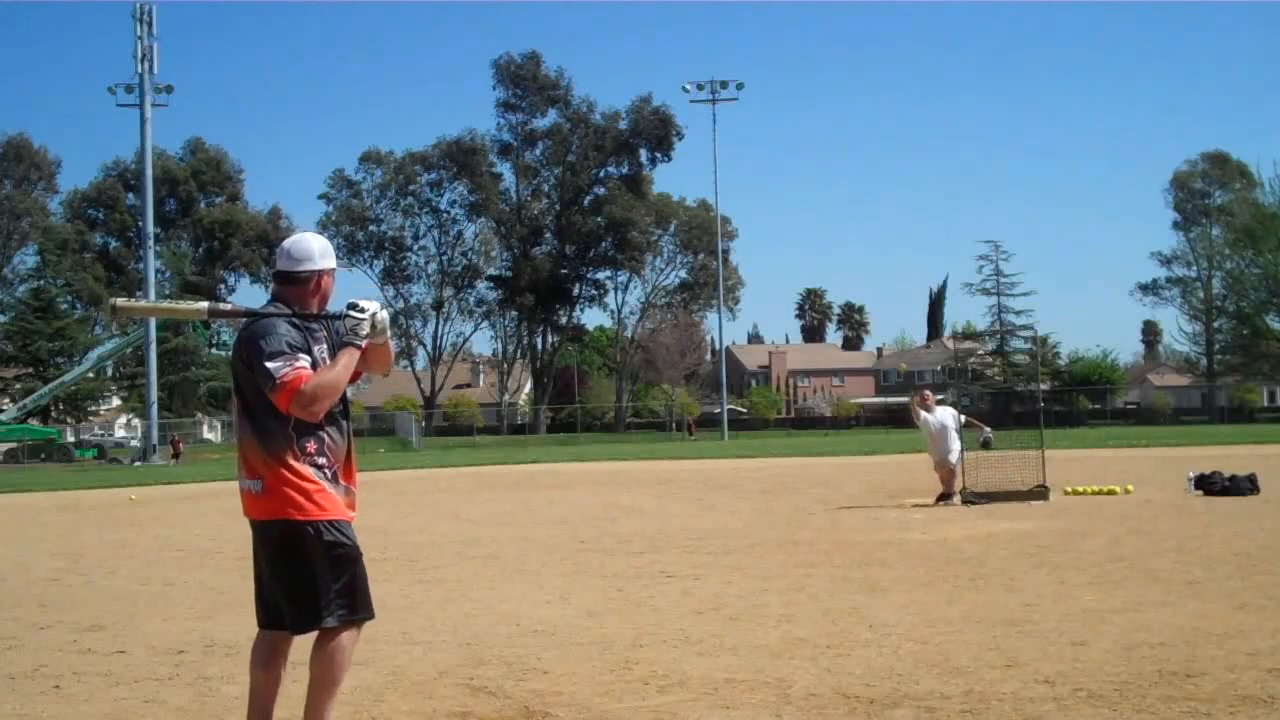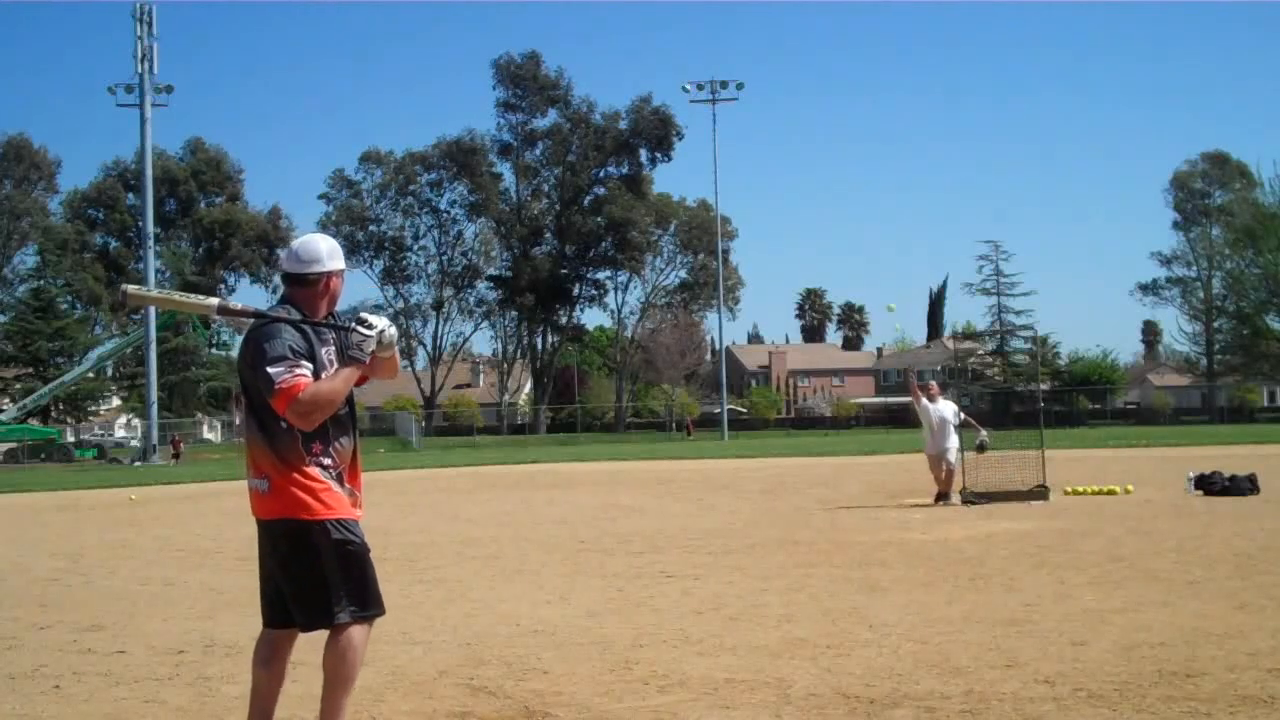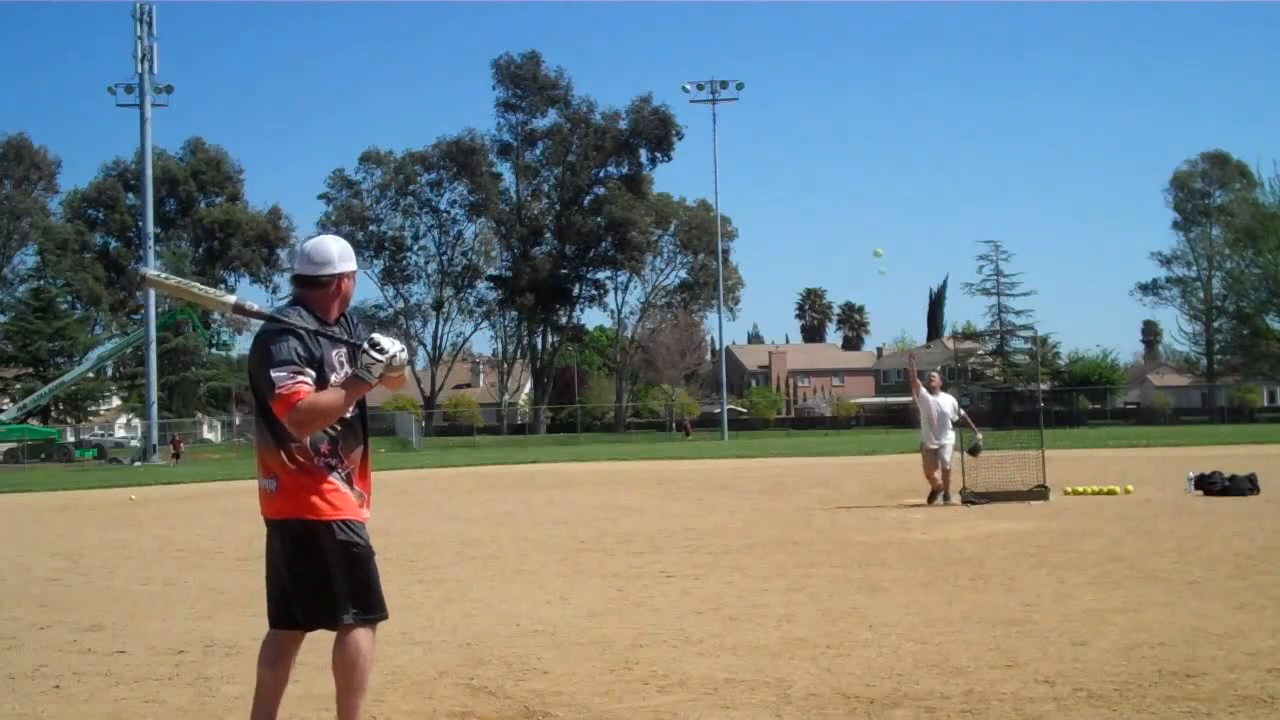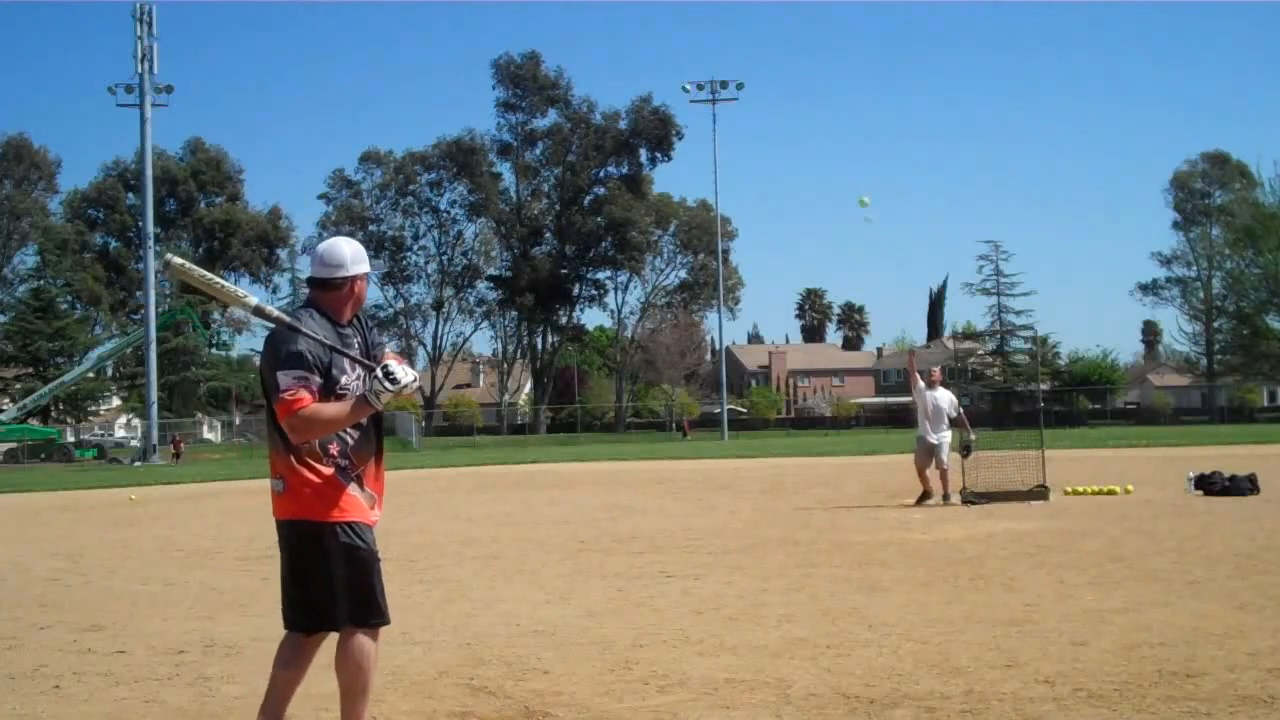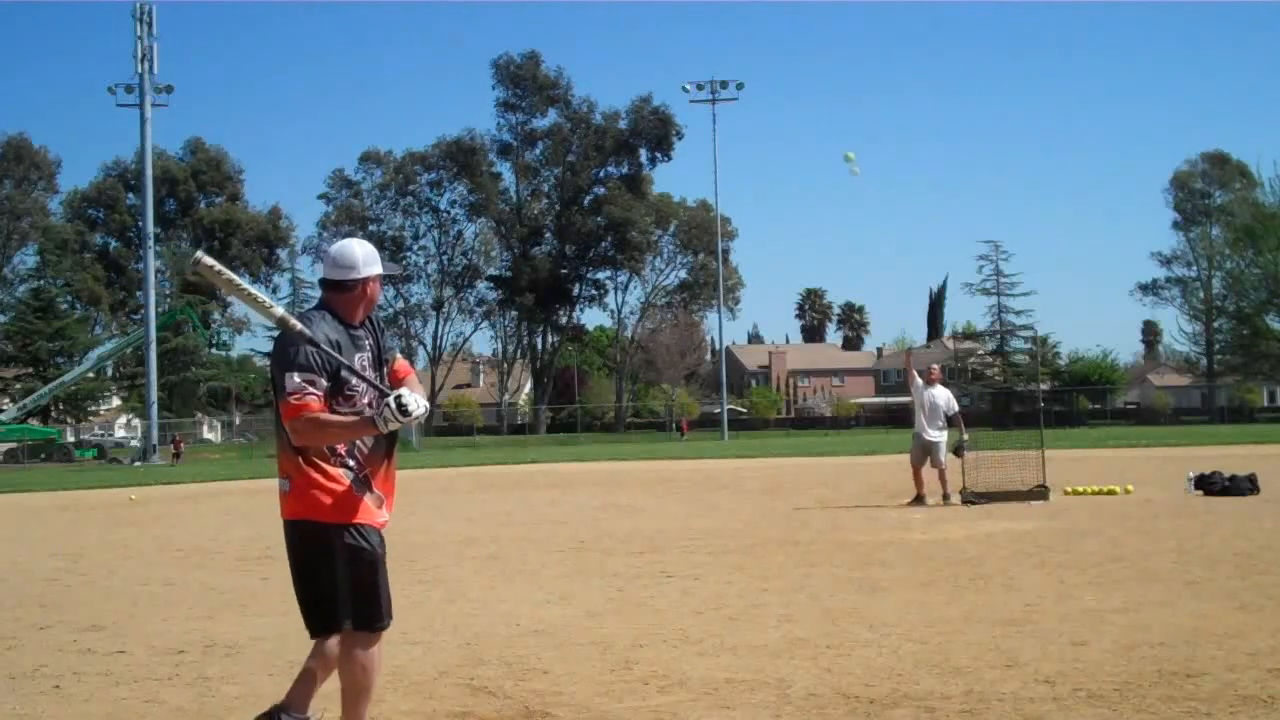
dt=0.4s
person 1, frame 1
left shoulder: (321, 326)
right shoulder: (268, 332)
left elbow: (379, 366)
right elbow: (311, 402)
left wrist: (377, 332)
right wrist: (353, 340)
left hip: (286, 501)
right hip: (298, 498)
left knee: (280, 622)
right knee: (343, 616)
person 1, frame 2
left shoulder: (331, 327)
right shoulder: (275, 334)
left elbow: (387, 372)
right elbow: (305, 411)
left wrist: (384, 344)
right wrist: (357, 357)
left hip: (289, 501)
right hip: (305, 498)
left knee: (283, 622)
right knee: (355, 613)
person 1, frame 3
left shoulder: (344, 326)
right shoulder: (283, 336)
left elbow: (396, 383)
right elbow: (302, 418)
left wrist: (393, 361)
right wrist: (363, 377)
left hip: (302, 502)
right hip: (313, 500)
left knee: (290, 622)
right knee: (358, 616)
person 1, frame 4
left shoulder: (359, 328)
right shoulder: (296, 338)
left elbow: (400, 378)
right elbow: (299, 424)
left wrist: (402, 377)
right wrist: (370, 400)
left hip: (340, 499)
right hip: (321, 504)
left knee: (310, 624)
right knee: (362, 621)
person 1, frame 5
left shoulder: (372, 329)
right shoulder: (307, 339)
left elbow: (407, 380)
right elbow: (302, 427)
left wrist: (412, 398)
right wrist: (377, 421)
left hip: (359, 500)
right hip: (327, 504)
left knee: (347, 621)
right knee: (365, 624)
